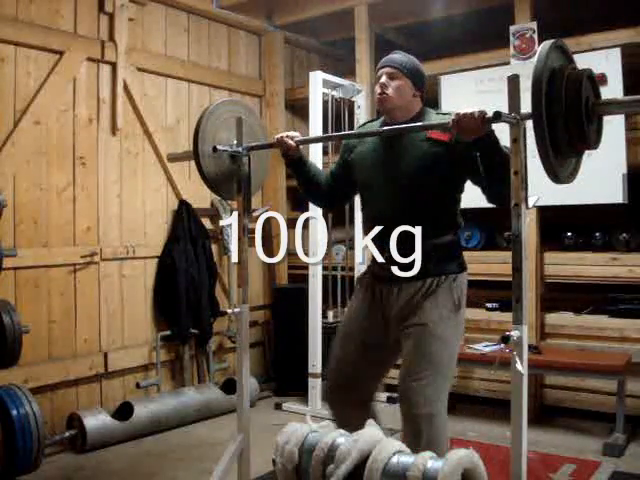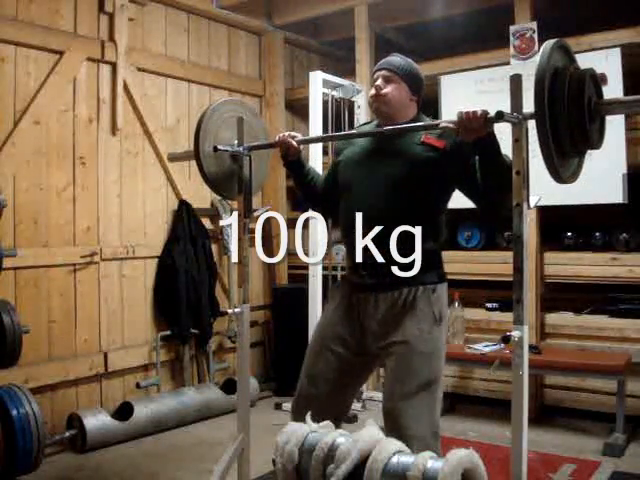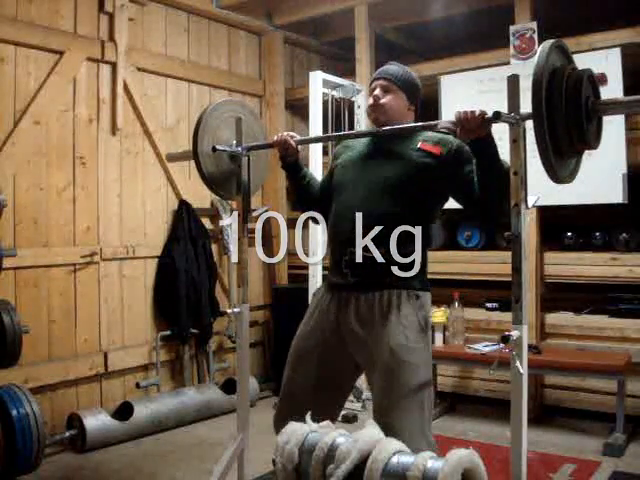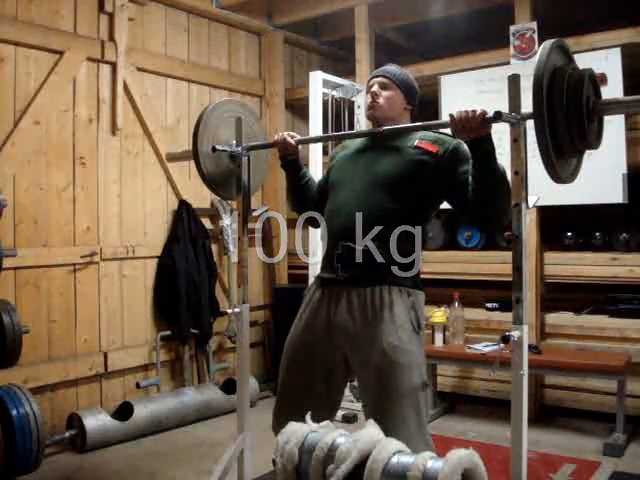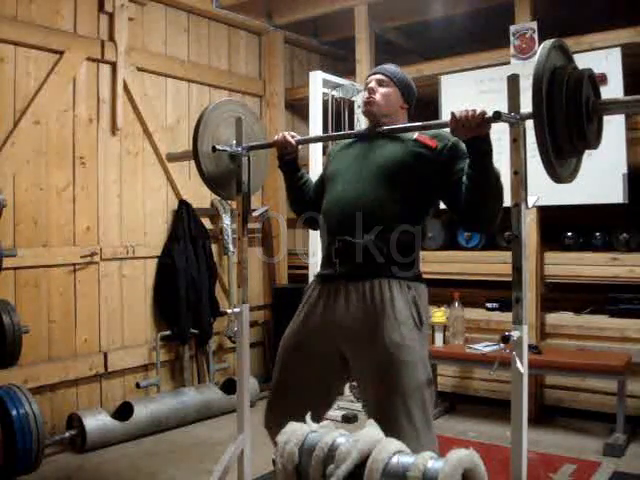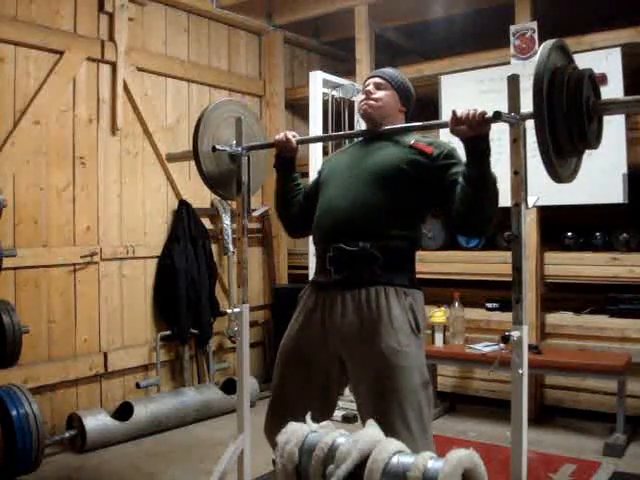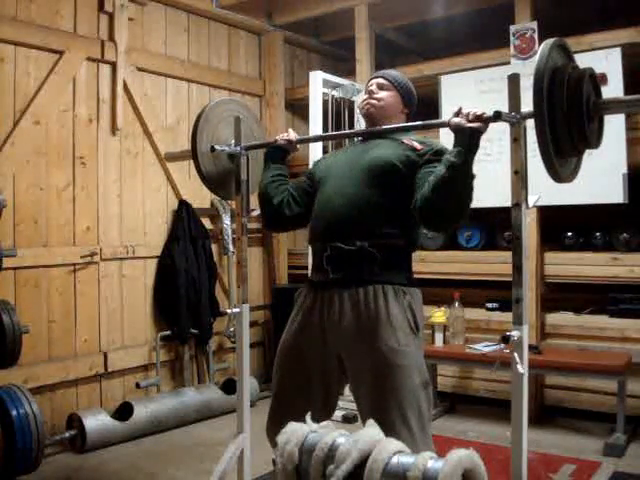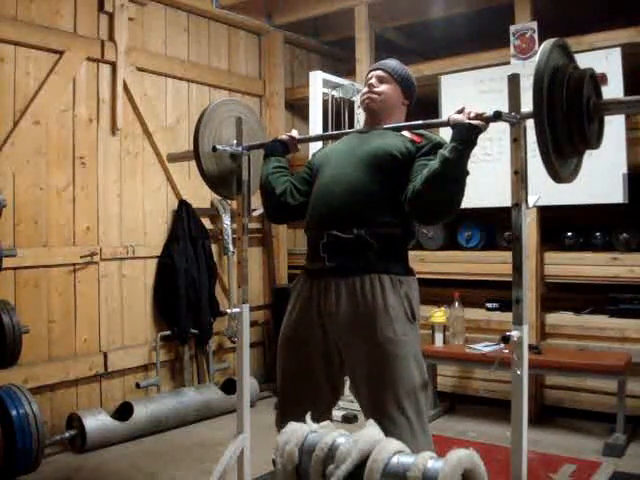
dt=0.3s
person 1, frame 1
left shoulder: (450, 132)
right shoulder: (360, 140)
left elbow: (505, 193)
right elbow: (329, 195)
left wrist: (483, 138)
right wrist: (295, 158)
left hip: (434, 284)
right hip: (377, 281)
left knee: (421, 403)
right knee: (343, 392)
person 1, frame 2
left shoulder: (445, 140)
right shoulder: (350, 142)
left elbow: (498, 203)
right elbow: (326, 201)
left wrist: (484, 141)
right wrist: (294, 160)
left hip: (411, 295)
right hip: (351, 293)
left knee: (409, 423)
right knee: (311, 410)
person 1, frame 3
left shoulder: (441, 147)
right shoulder: (348, 149)
left elbow: (494, 208)
right elbow: (320, 205)
left wrist: (481, 143)
right wrist: (292, 163)
left hip: (395, 301)
right hip: (333, 297)
left knee: (402, 434)
right knee: (294, 423)
person 1, frame 4
left shoulder: (437, 148)
right shoulder: (346, 151)
left elbow: (490, 214)
right elbow: (313, 208)
left wrist: (480, 145)
right wrist: (291, 162)
left hip: (387, 299)
right hip: (323, 295)
left knee: (401, 438)
right knee: (293, 425)
person 1, frame 5
left shoulder: (434, 145)
right shoulder: (341, 150)
left elbow: (480, 216)
right elbow: (310, 209)
left wrist: (478, 145)
right wrist: (289, 162)
left hip: (387, 294)
right hip: (324, 291)
left knee: (404, 438)
right knee: (285, 422)
person 1, frame 6
left shoulder: (429, 153)
right shoulder: (336, 160)
left elbow: (473, 220)
right elbow: (297, 222)
left wrist: (475, 148)
right wrist: (285, 164)
left hip: (383, 300)
right hip: (319, 298)
left knee: (402, 442)
right knee: (284, 431)
person 1, frame 7
left shoulder: (420, 152)
right shoulder: (331, 161)
left elbow: (440, 212)
right elbow: (278, 214)
left wrist: (465, 143)
right wrist: (275, 156)
left hip: (380, 300)
right hip: (316, 297)
left knee: (401, 442)
right knee: (286, 430)
person 1, frame 8
left shoulder: (420, 144)
right shoulder: (331, 150)
left elbow: (431, 206)
right elbow: (282, 205)
left wrist: (462, 139)
right wrist: (276, 153)
left hip: (376, 286)
right hip: (312, 286)
left knee: (398, 426)
right knee: (297, 422)
